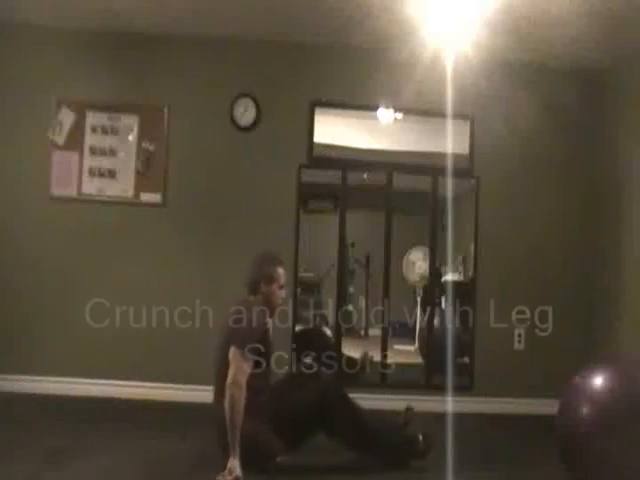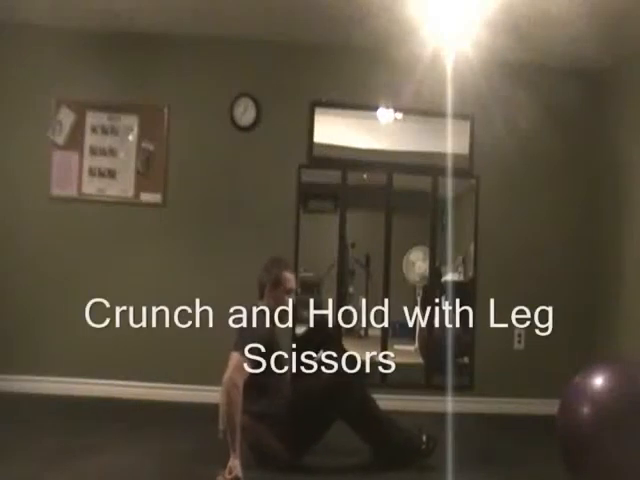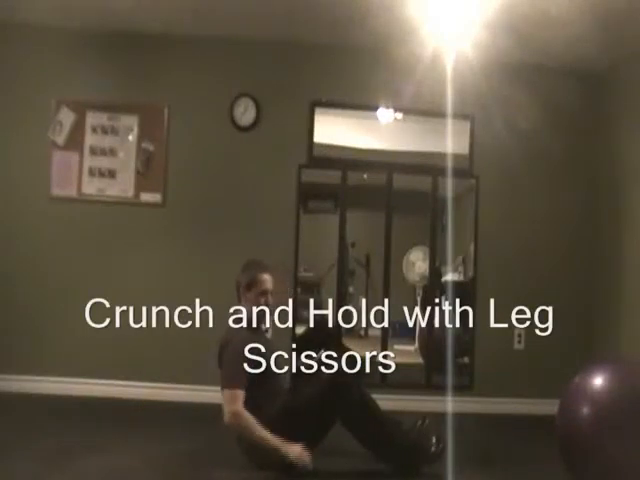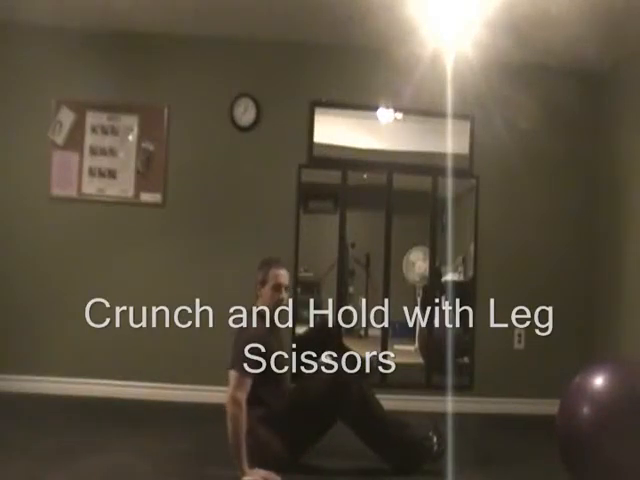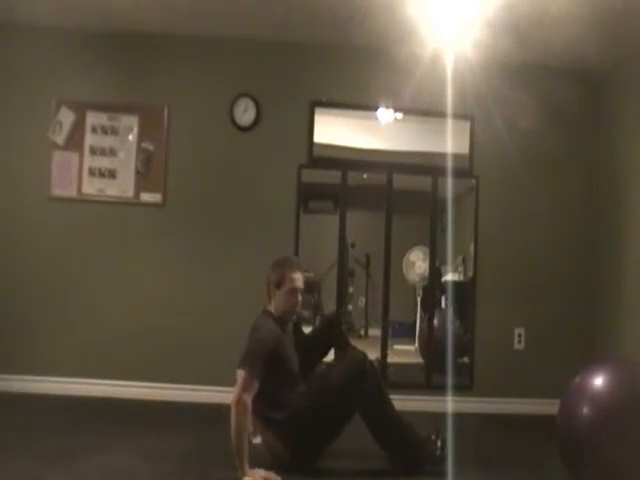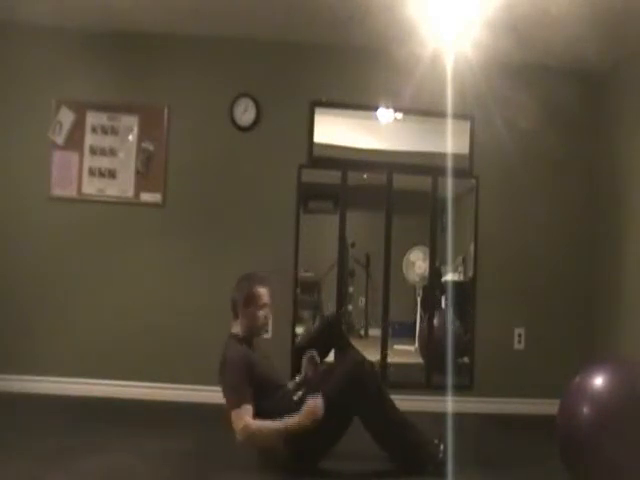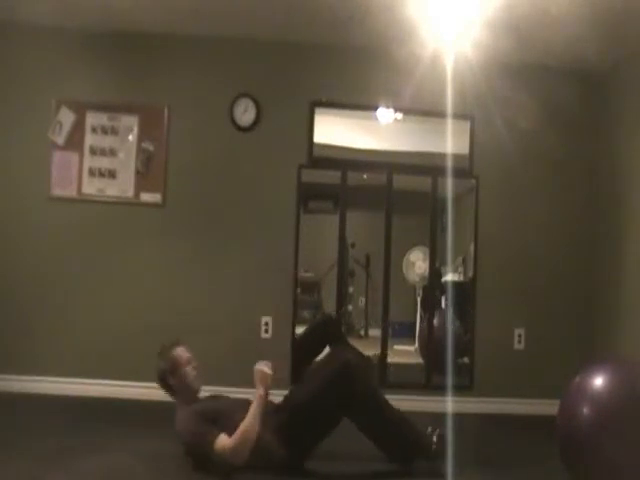
dt=0.7s
person 1, frame 1
left shoulder: (248, 313)
right shoulder: (252, 320)
right elbow: (235, 384)
right wrist: (234, 456)
left hip: (255, 416)
right hip: (253, 437)
left knee: (312, 376)
right knee: (327, 394)
left ankle: (384, 436)
right ankle: (398, 447)
person 1, frame 2
left shoulder: (260, 323)
right shoulder: (258, 329)
right elbow: (232, 383)
right wrist: (235, 456)
left hip: (277, 421)
right hip: (275, 440)
right knee: (341, 381)
right ankle: (398, 447)
person 1, frame 3
left shoulder: (254, 332)
right shoulder: (238, 343)
right elbow: (232, 413)
right wrist: (283, 447)
left hip: (281, 419)
right hip: (270, 442)
right knee: (339, 382)
right ankle: (406, 452)
person 1, frame 4
left shoulder: (271, 326)
right shoulder: (252, 335)
right elbow: (235, 400)
left hip: (280, 422)
right hip: (271, 443)
right knee: (341, 381)
right ankle: (408, 451)
person 1, frame 5
left shoulder: (283, 324)
right shoulder: (265, 334)
right elbow: (240, 399)
left hip: (295, 423)
right hip: (292, 442)
right knee: (358, 368)
right ankle: (414, 454)
person 1, frame 6
left shoulder: (245, 348)
right shoulder: (236, 357)
right elbow: (243, 429)
right wrist: (297, 421)
left hip: (293, 418)
right hip: (295, 441)
right knee: (358, 371)
right ankle: (419, 457)
person 1, frame 7
left shoulder: (202, 405)
right shoulder: (188, 421)
right elbow: (236, 453)
left wrist: (262, 391)
right wrist: (260, 393)
left hip: (281, 423)
right hip: (283, 444)
right knee: (344, 367)
right ankle: (416, 446)
